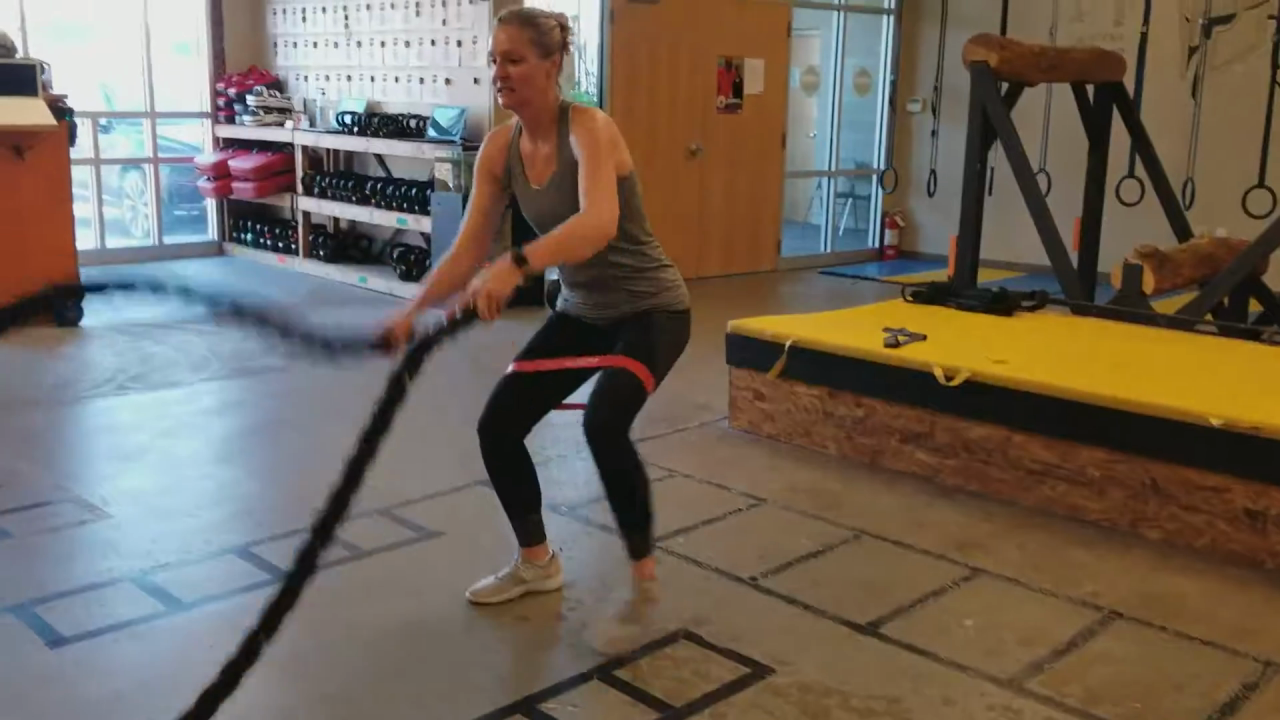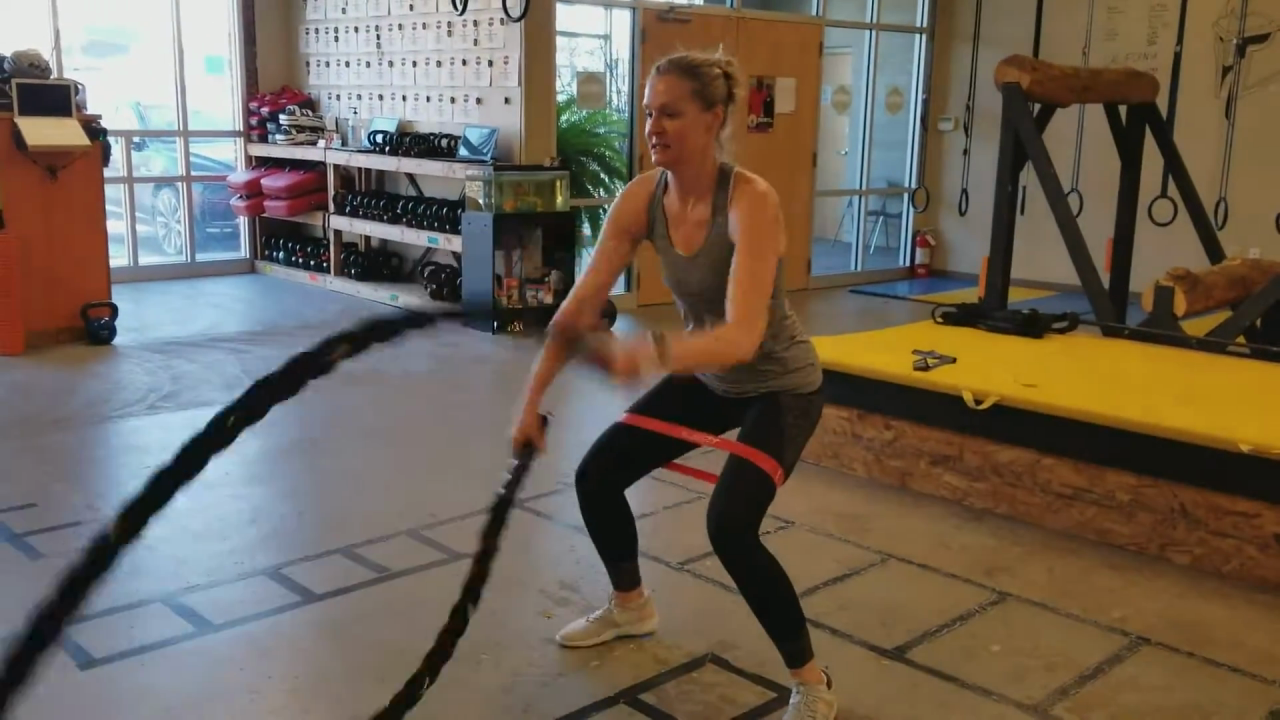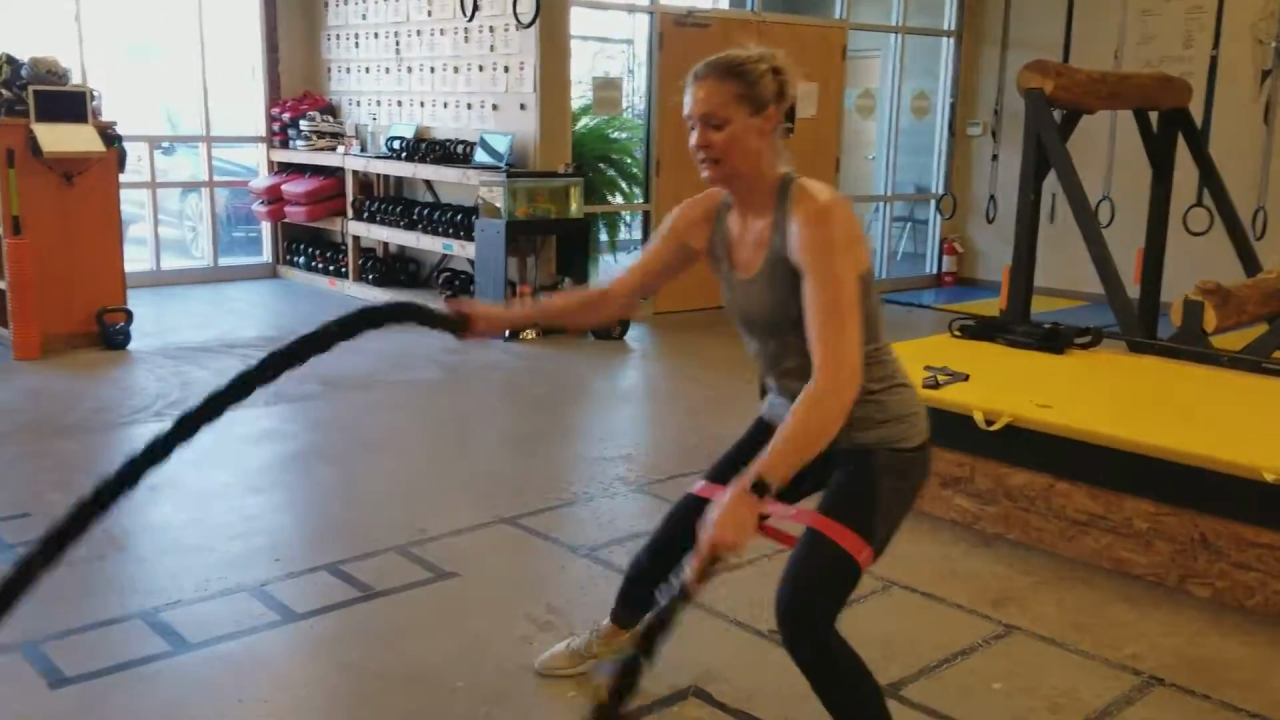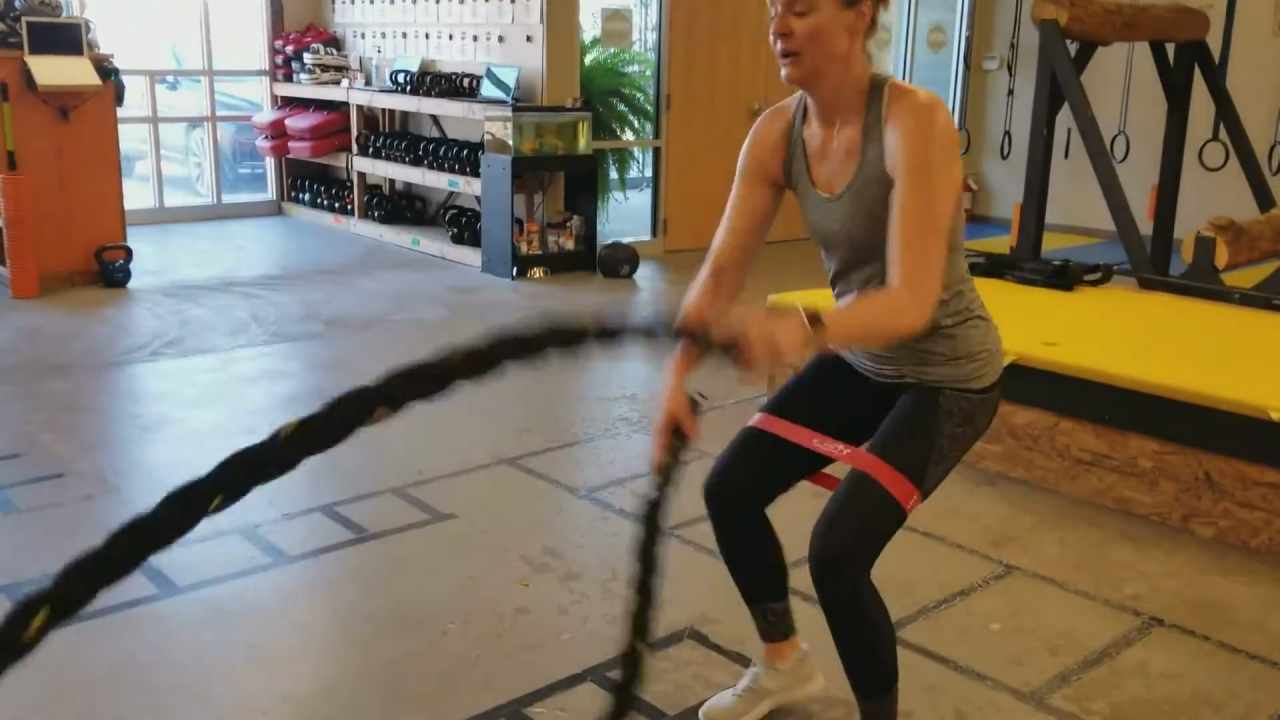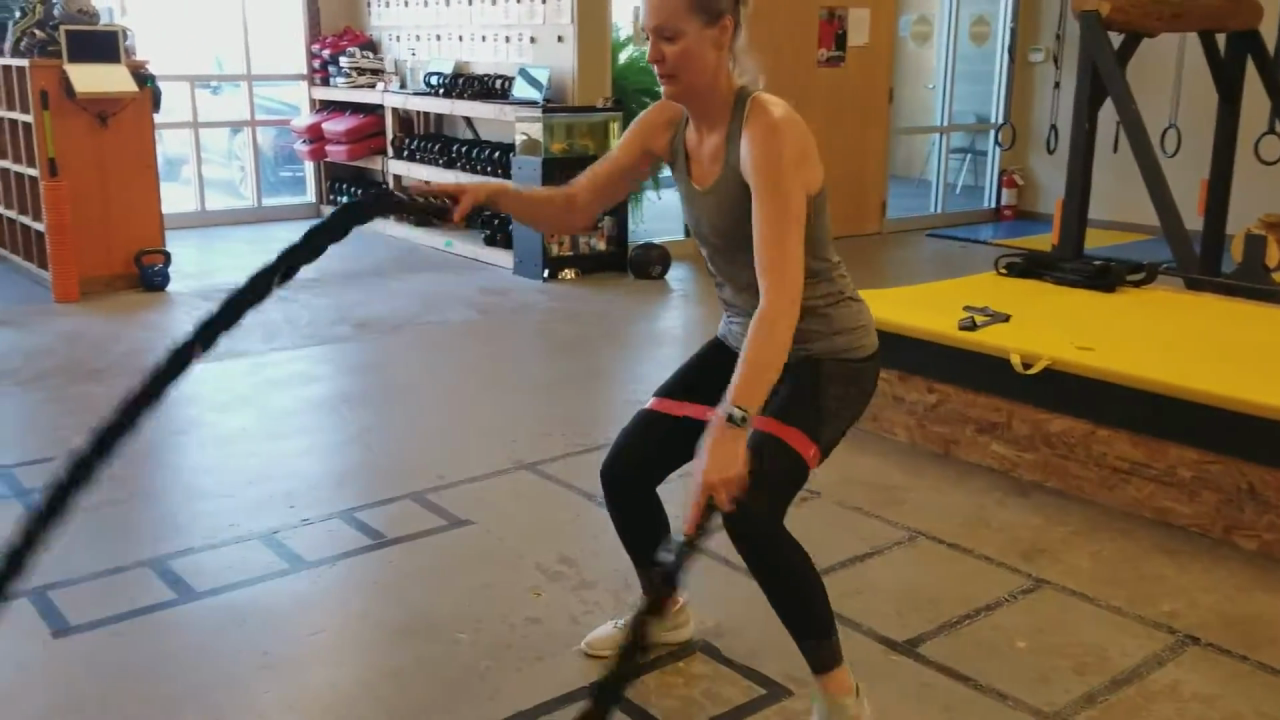
dt=1s
person 1, frame 1
left shoulder: (590, 129)
right shoulder: (501, 141)
left elbow: (601, 225)
right elbow: (468, 247)
left wrist: (514, 267)
right wrist: (412, 308)
left hip: (650, 307)
right hip: (583, 307)
left knee: (604, 427)
right knee: (498, 425)
left ankle: (643, 573)
right ankle: (537, 561)
person 1, frame 2
left shoulder: (751, 201)
right shoulder: (642, 197)
left elbow: (743, 337)
right elbow: (583, 301)
left wrist: (656, 351)
right wrist: (531, 399)
left hip: (782, 386)
right hip: (707, 379)
left knee: (728, 526)
right knee: (597, 473)
right ankle: (629, 605)
person 1, frame 3
left shoulder: (818, 217)
right shoulder: (702, 218)
left elbow: (838, 378)
right elbow: (613, 298)
left wrist: (750, 494)
right wrist: (509, 314)
left hip: (881, 438)
right hip: (789, 420)
left knee: (802, 612)
right knee: (672, 543)
right ankle: (615, 636)
person 1, frame 4
left shoulder: (915, 123)
right shoulder: (778, 131)
left elbow: (909, 303)
right elbow: (722, 267)
left wrist: (805, 331)
right wrist: (677, 379)
left hip: (946, 374)
right hip: (860, 361)
left knee: (836, 551)
right knee: (730, 489)
person 1, frame 5
left shoulder: (771, 128)
right shoulder: (666, 121)
left elbow: (783, 298)
right elbow: (571, 210)
left wrist: (732, 426)
right wrist: (492, 191)
left hip: (827, 350)
right hip: (740, 339)
left knee: (748, 512)
right knee: (625, 471)
right ankle: (666, 615)
